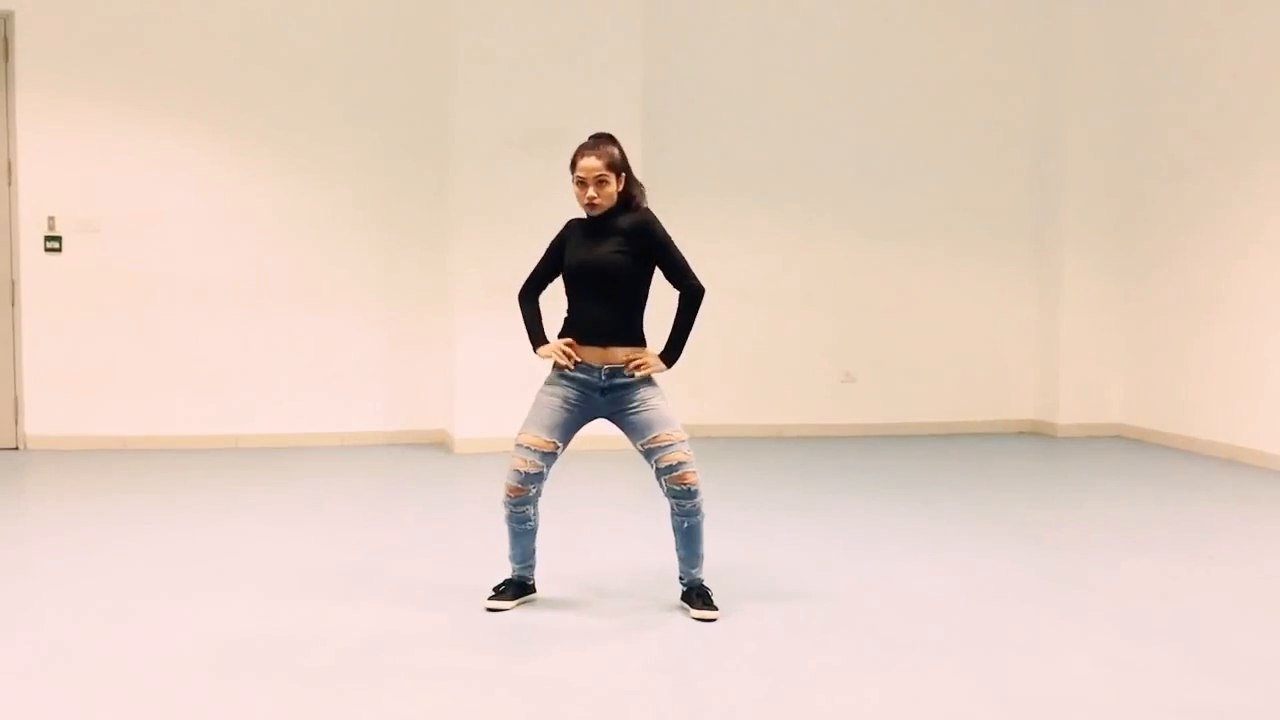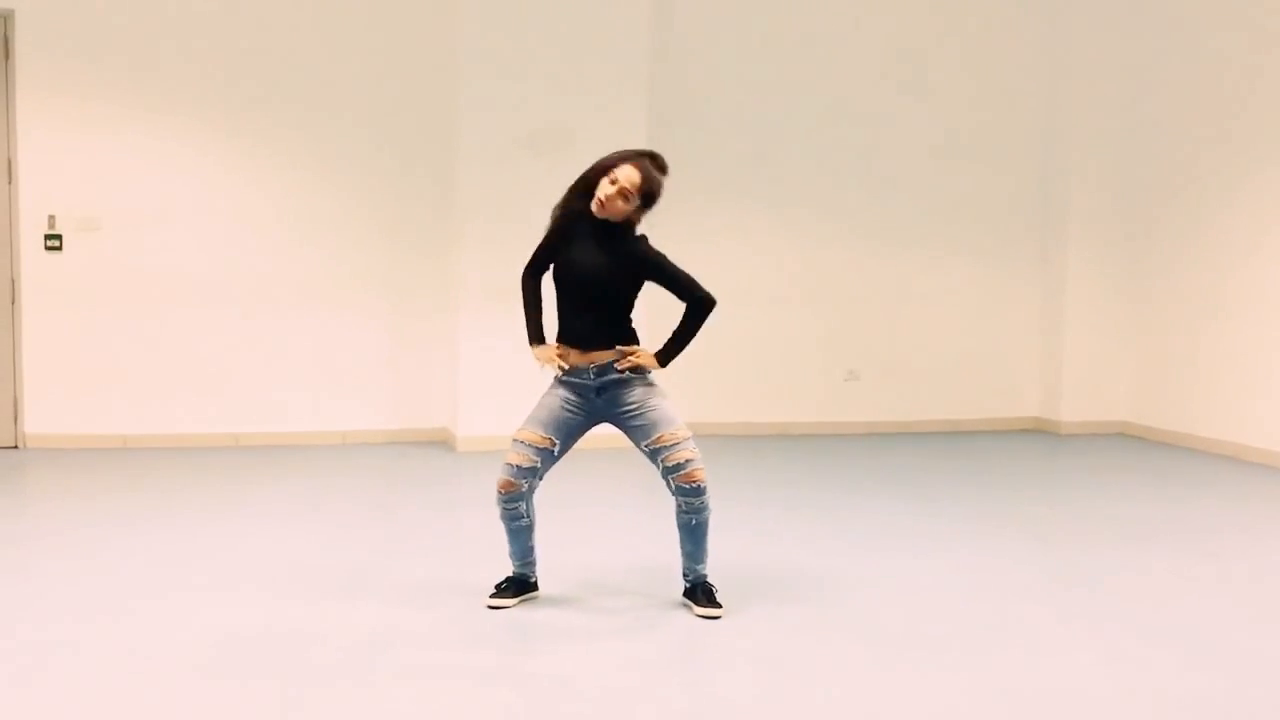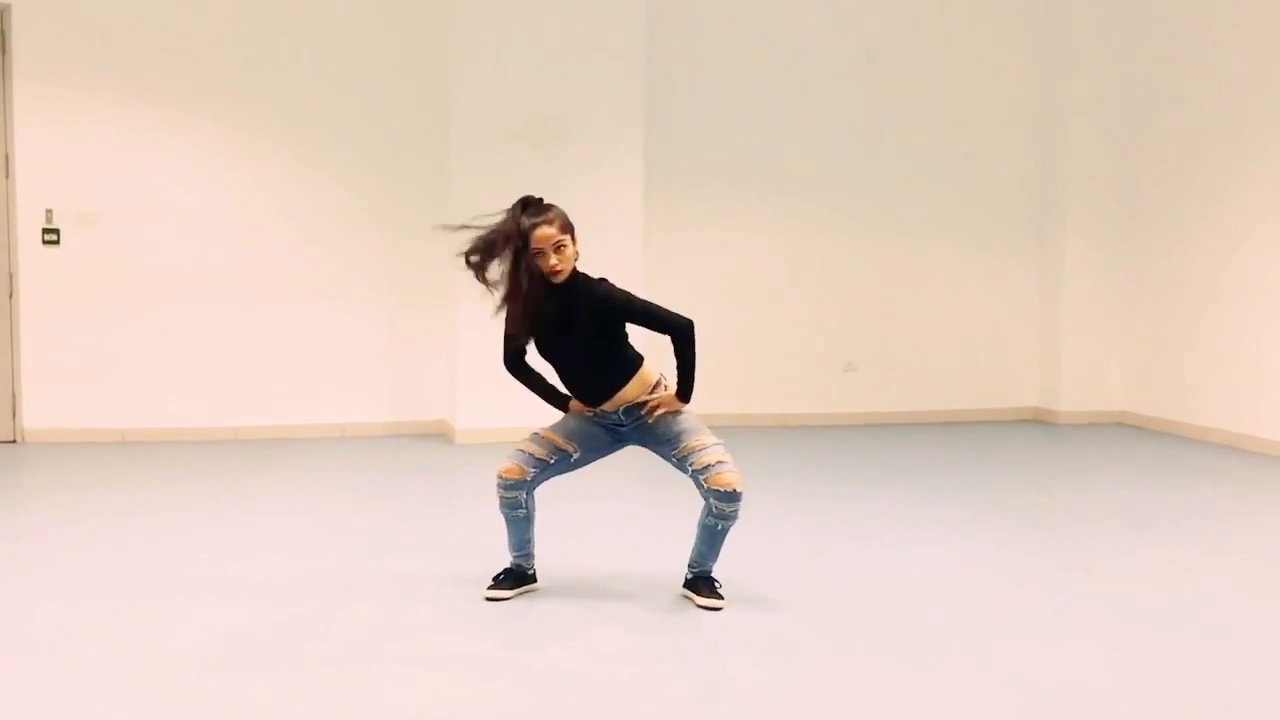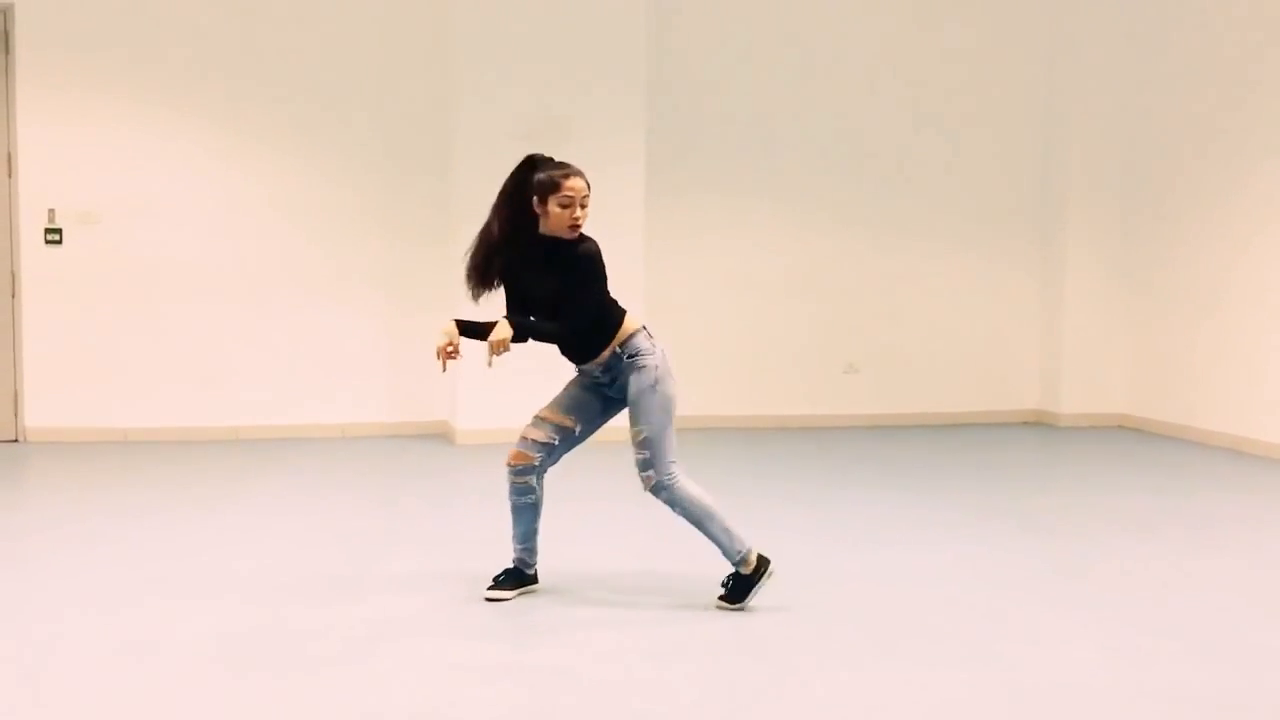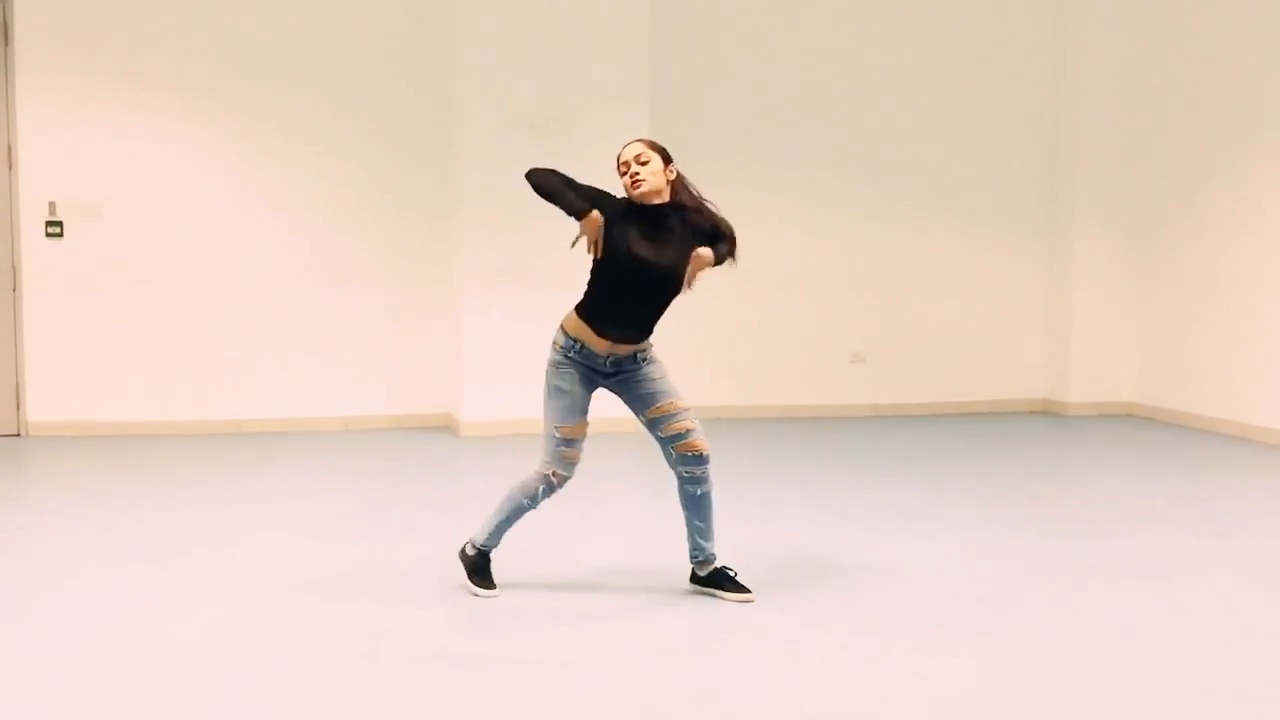
dt=1s
person 1, frame 1
left shoulder: (640, 226)
right shoulder: (572, 233)
left elbow: (692, 290)
right elbow: (528, 292)
left wrist: (666, 358)
right wrist: (540, 343)
left hip: (630, 381)
right hip: (569, 380)
left knee: (684, 481)
right knee: (519, 485)
left ankle: (693, 585)
right ankle: (522, 579)
person 1, frame 2
left shoulder: (635, 249)
right shoulder: (571, 221)
left elbow: (701, 300)
right elbow: (532, 274)
left wrist: (663, 357)
right wrist: (537, 342)
left hip: (626, 383)
right hip: (571, 384)
left knee: (691, 480)
right knee: (511, 483)
left ankle: (696, 582)
right ankle: (523, 577)
person 1, frame 3
left shoulder: (598, 294)
right shoulder: (526, 299)
left elbow: (680, 326)
right elbow: (514, 360)
left wrist: (683, 393)
right wrist: (563, 403)
left hip: (650, 411)
right hip: (595, 420)
left knee: (725, 488)
right knee: (511, 475)
left ankle: (699, 575)
right ankle: (521, 569)
person 1, frame 4
left shoulder: (583, 253)
right shoulder: (515, 254)
left elbow: (573, 329)
right elbow: (521, 328)
left wrist: (513, 324)
right wrist: (458, 328)
left hip: (635, 361)
right hip: (593, 379)
left knee: (659, 478)
right knee: (523, 460)
left ankle: (747, 562)
right ankle: (524, 568)
person 1, frame 5
left shoulder: (689, 224)
right shoulder: (613, 213)
left elbow: (725, 240)
right elbow: (538, 176)
left wrist: (708, 253)
right wrist: (585, 211)
left hip: (634, 360)
right hip: (574, 357)
left knee: (693, 452)
right knee: (557, 470)
left ankle: (704, 567)
right ankle: (478, 550)
